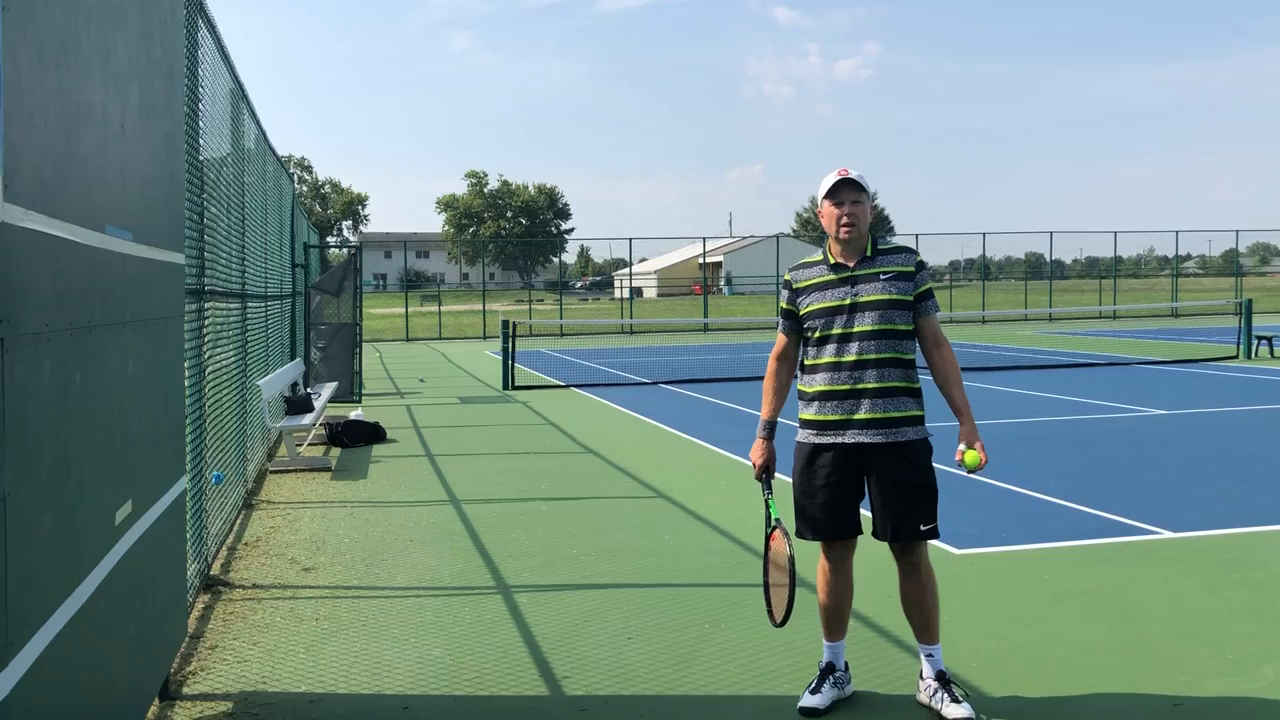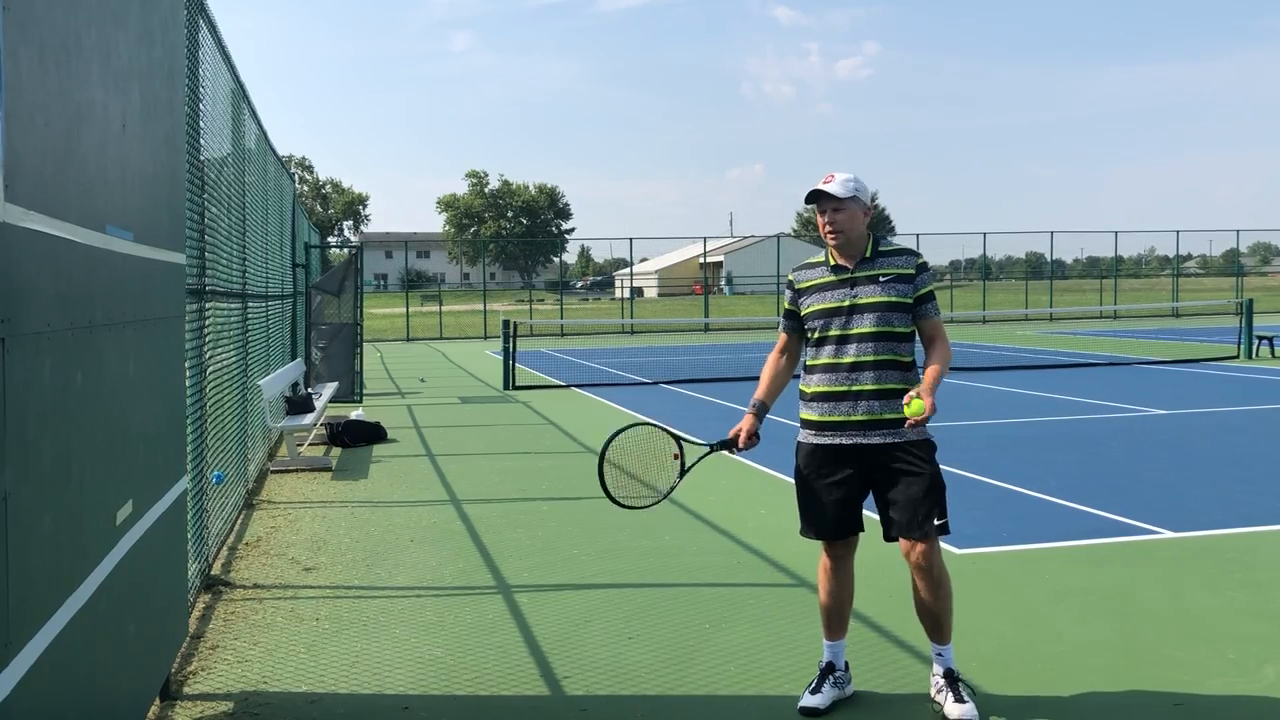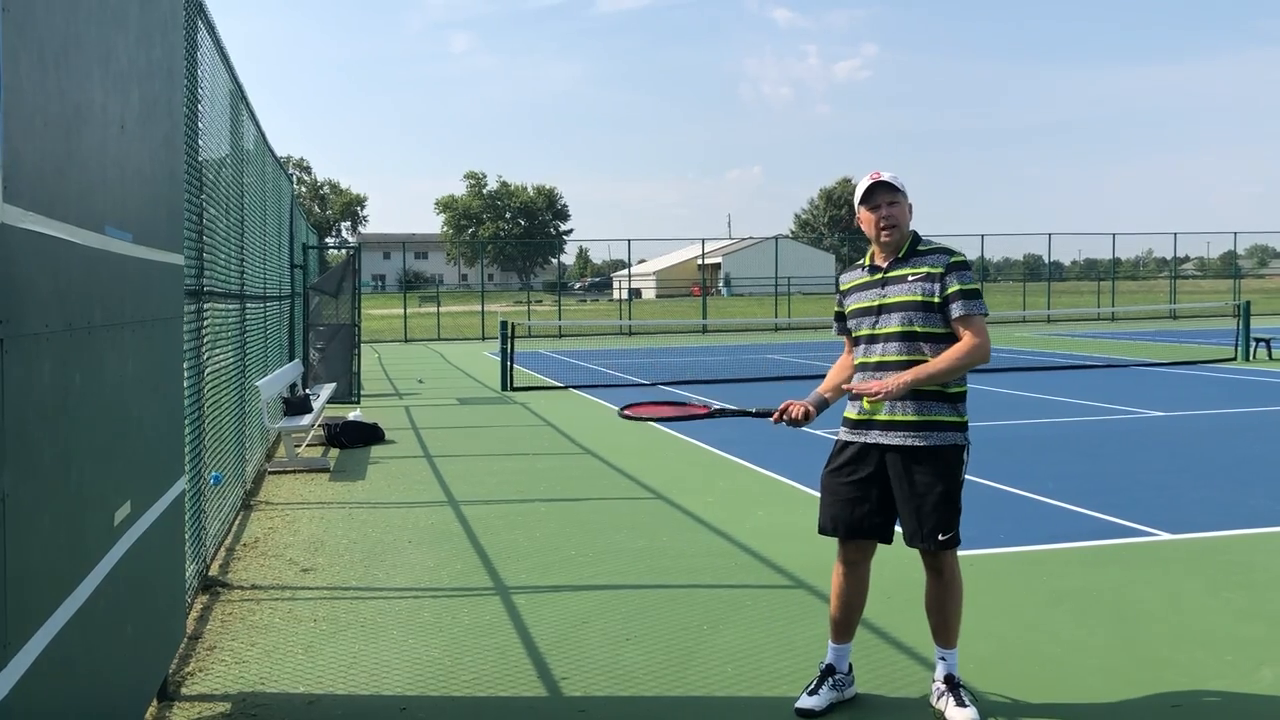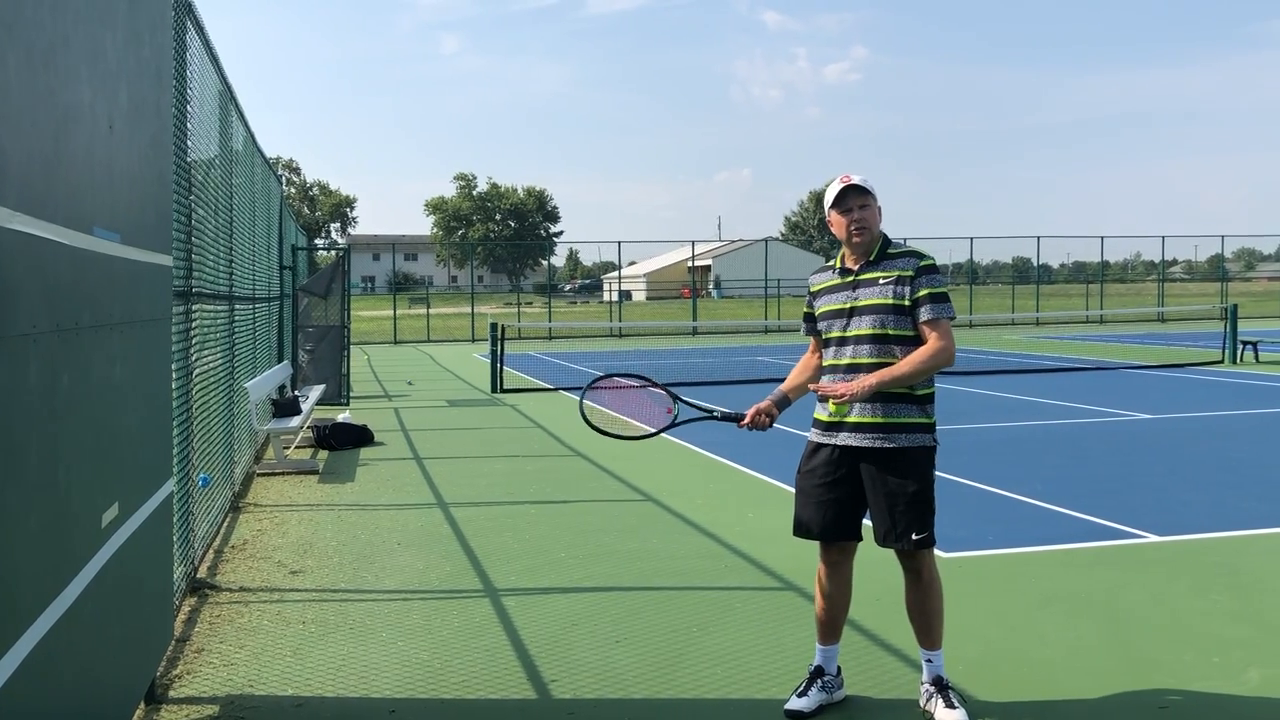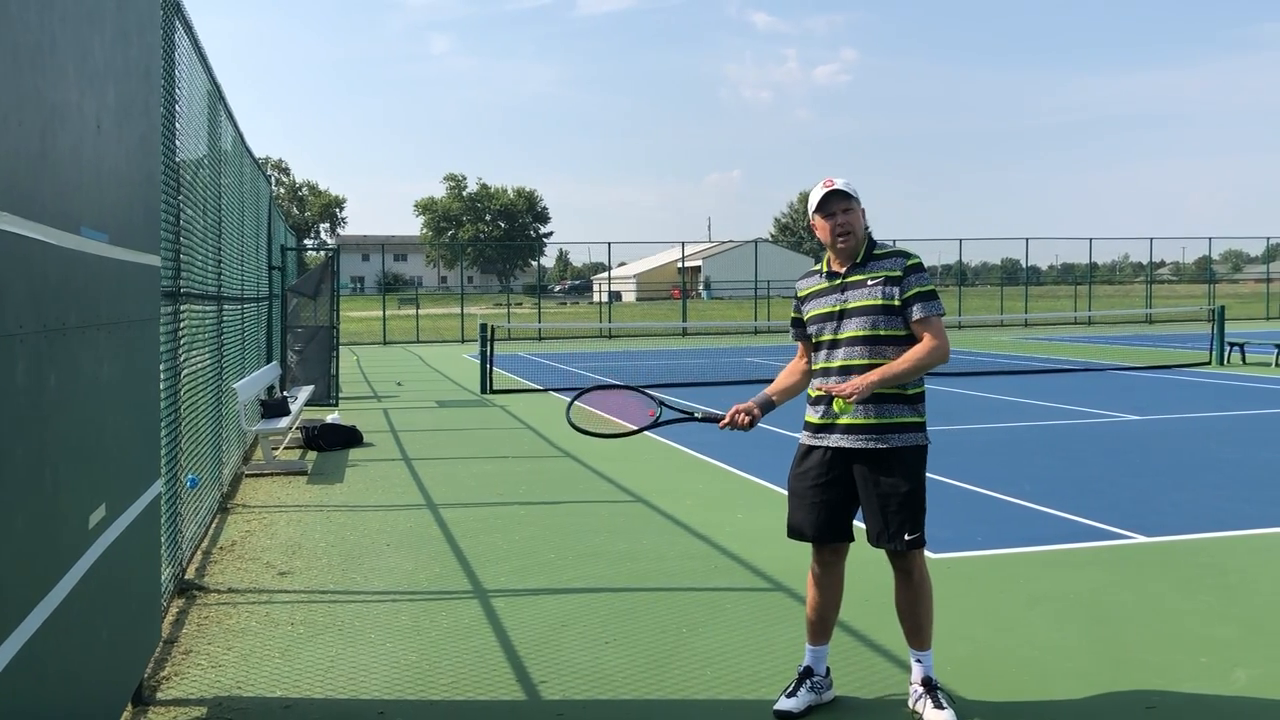
dt=0.7s
person 1, frame 1
left shoulder: (907, 264)
right shoulder: (799, 277)
left elbow: (935, 345)
right elbow: (782, 359)
left wrist: (966, 420)
right wrist: (764, 433)
left hip: (900, 436)
right hip: (823, 440)
left knee: (912, 552)
right knee: (834, 550)
left ankle: (933, 673)
right ankle: (834, 668)
person 1, frame 2
left shoulder: (908, 266)
right shoulder: (802, 279)
left elbow: (937, 341)
right elbow: (784, 353)
left wrist: (928, 387)
right wrist: (755, 412)
left hip: (900, 438)
right hip: (825, 442)
left knee: (923, 551)
right knee: (835, 549)
left ankle: (944, 672)
right ankle: (834, 668)
person 1, frame 3
left shoulder: (947, 265)
right shoulder: (850, 280)
left elbow: (977, 346)
left wrist: (903, 381)
right wrist: (815, 401)
left hip: (930, 439)
right hip: (860, 438)
left knee: (939, 554)
right knee: (851, 550)
right ankle: (837, 669)
person 1, frame 4
left shoulder: (916, 267)
right shoulder: (820, 281)
left elbow: (942, 349)
left wrist: (868, 385)
right wrist: (777, 400)
left hip: (901, 441)
right hip: (831, 440)
left knee: (916, 556)
right knee: (833, 551)
right ankle: (826, 673)
person 1, frame 5
left shoulder: (903, 267)
right shoulder: (806, 285)
left elbow: (936, 347)
left wrist: (868, 381)
right wrist: (760, 403)
left hip: (893, 441)
right hip: (822, 442)
left knee: (906, 555)
right knee: (825, 552)
right ankle: (815, 673)
